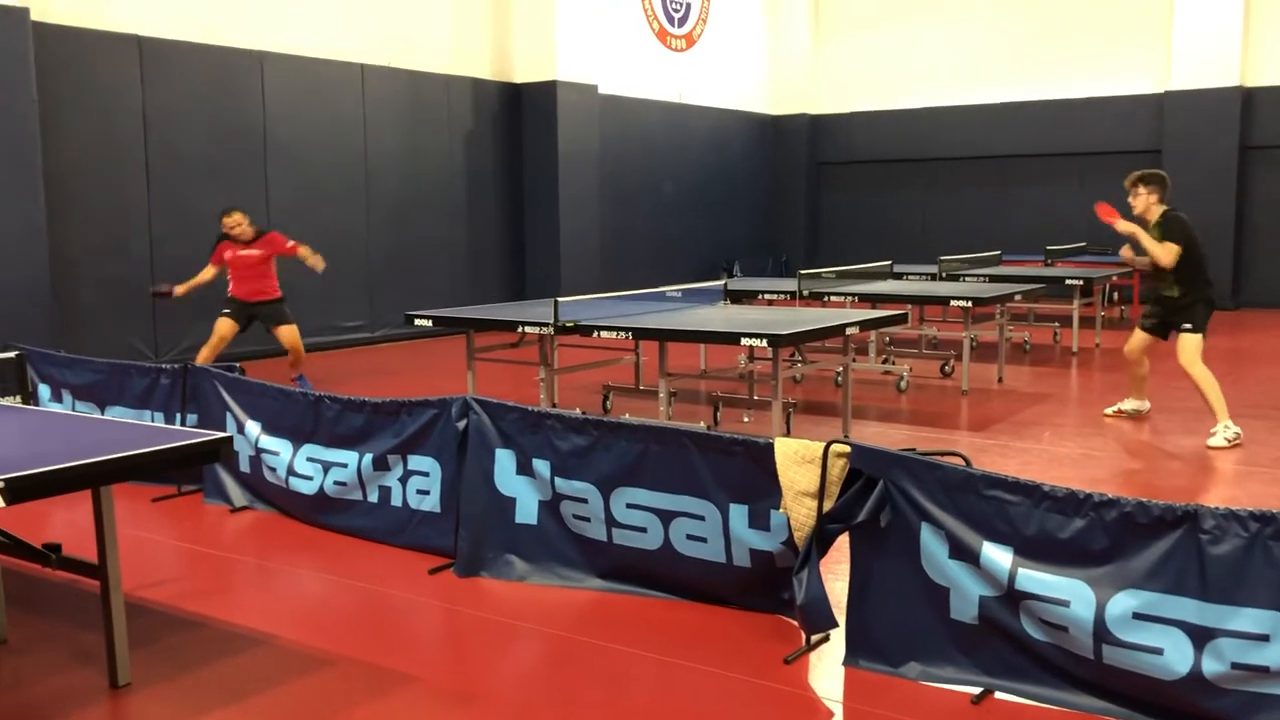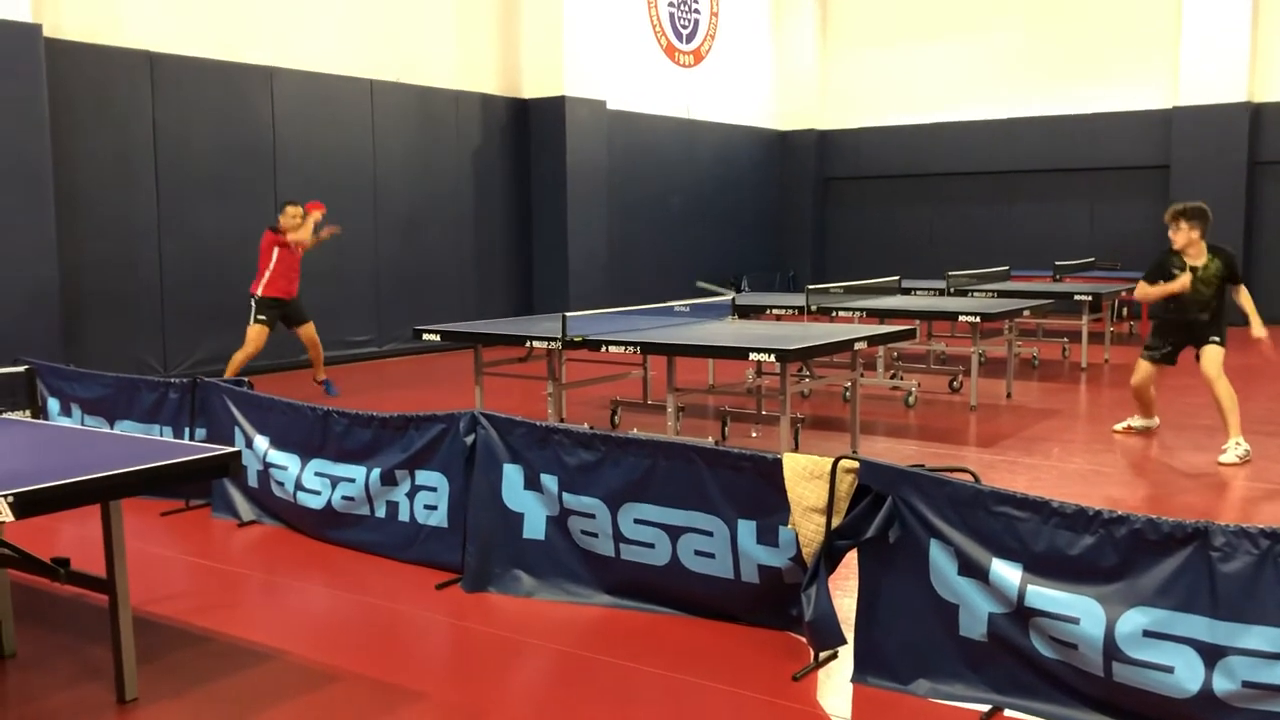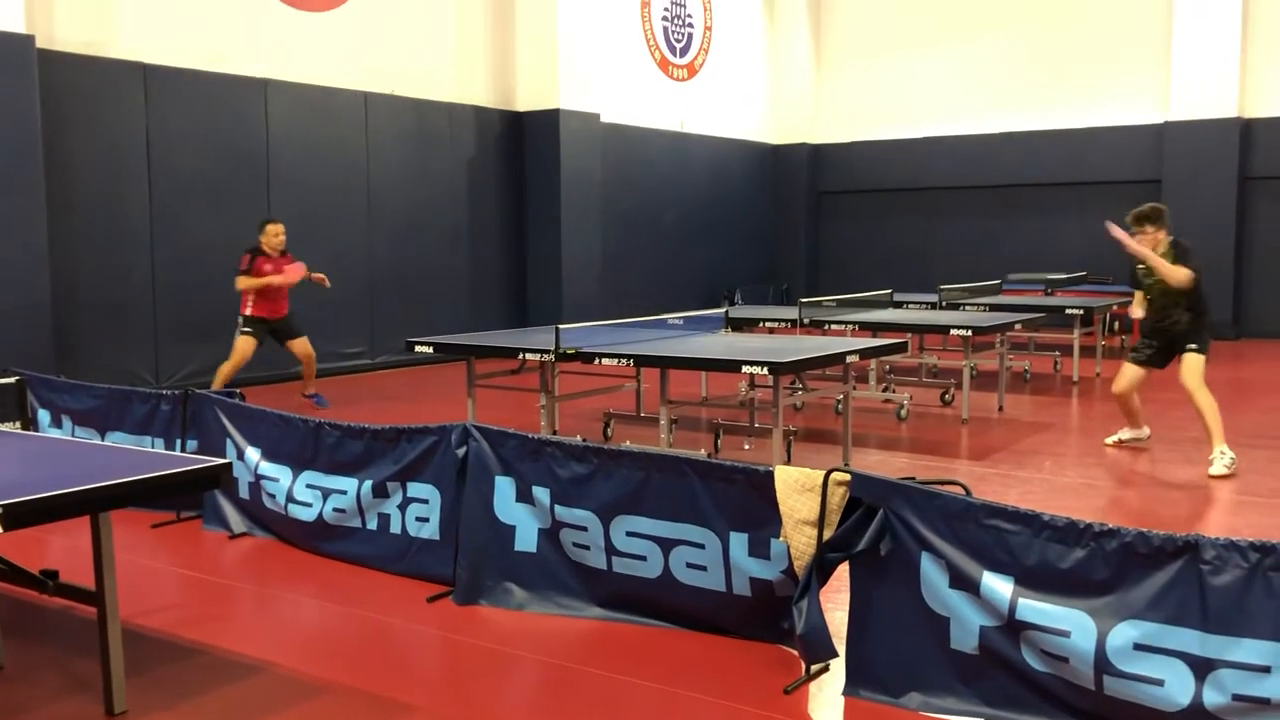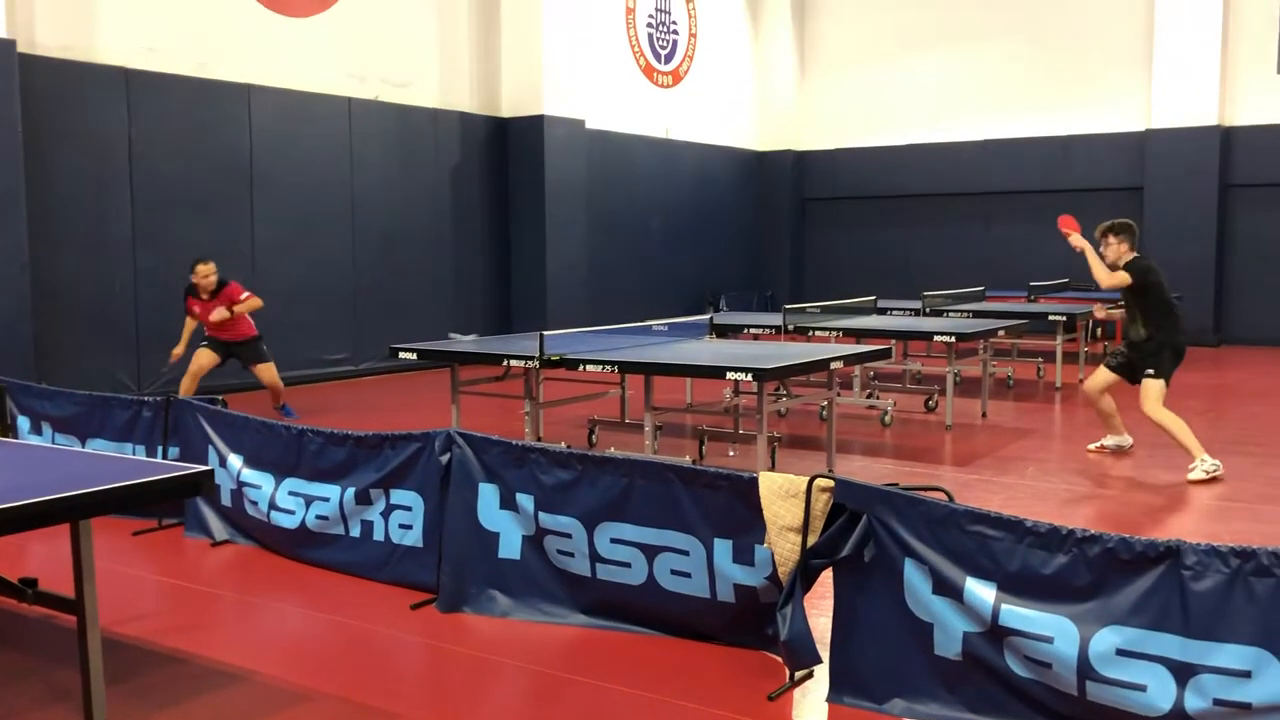
dt=0.3s
person 1, frame 1
left shoulder: (1175, 222)
right shoulder: (1145, 226)
left elbow: (1166, 260)
left wrist: (1136, 231)
right wrist: (1131, 258)
left hip: (1193, 300)
right hip: (1165, 299)
left knee: (1188, 361)
right knee: (1132, 351)
left ankle: (1227, 426)
right ankle: (1138, 402)
person 1, frame 2
left shoulder: (1223, 258)
right shoulder: (1168, 260)
left elbow: (1238, 289)
right elbow: (1140, 294)
left wrist: (1255, 320)
right wrist: (1172, 287)
left hip: (1208, 324)
right hip: (1171, 324)
left knee: (1212, 372)
right knee: (1138, 382)
left ankle: (1237, 443)
right ankle: (1146, 419)
person 1, frame 3
left shoulder: (1181, 250)
right shoulder: (1140, 262)
left elbow: (1182, 280)
left wrist: (1143, 250)
right wrist: (1137, 309)
left hip: (1191, 328)
right hip: (1158, 330)
left knee: (1191, 383)
right knee: (1121, 388)
left ankle: (1223, 453)
right ankle: (1137, 430)
person 1, frame 4
left shoulder: (1140, 267)
right shoulder: (1127, 271)
left elbow: (1105, 282)
left wrist: (1085, 246)
right wrist: (1107, 314)
left hip: (1162, 346)
right hip: (1139, 344)
left knee: (1151, 407)
right knee: (1092, 387)
left ankle: (1205, 461)
right ankle: (1119, 438)
person 2, frame 1
left shoulder: (267, 238)
right shoulder: (223, 243)
left elbow: (297, 249)
right elbow: (211, 270)
left wrist: (311, 258)
right wrist: (187, 287)
left hip: (269, 301)
right hip: (238, 300)
left knee: (294, 345)
right knee: (218, 339)
left ankle: (297, 376)
person 2, frame 2
left shoulder: (296, 239)
right shoulder: (273, 234)
left elbow: (304, 244)
right elbow: (302, 238)
left wrist: (320, 235)
right wrist: (312, 219)
left hip: (289, 300)
right hip: (266, 299)
left knee: (313, 342)
right knee: (252, 348)
left ankle: (321, 378)
person 2, frame 3
left shoulder: (285, 256)
right shoulder: (253, 256)
right elbow: (241, 284)
left wrist: (312, 276)
right wrist: (271, 280)
left hip: (281, 317)
right hip: (254, 316)
left knee: (308, 356)
right knee: (238, 359)
left ankle: (310, 392)
person 2, frame 4
left shoulder: (228, 288)
right shoulder: (190, 293)
left elbow: (257, 303)
right elbow: (192, 317)
left wrist: (229, 312)
right wrist: (182, 345)
left hip: (247, 339)
right hip: (216, 339)
left knee: (273, 382)
right knee: (194, 370)
left ankle: (280, 405)
